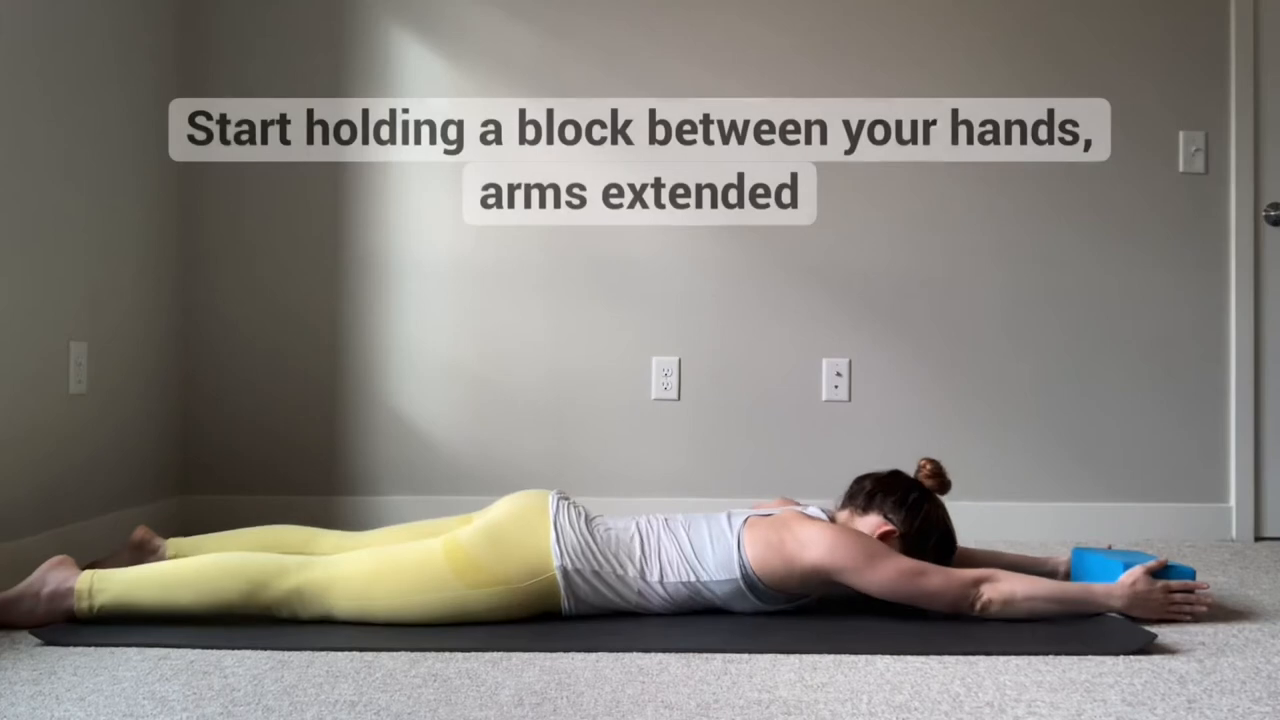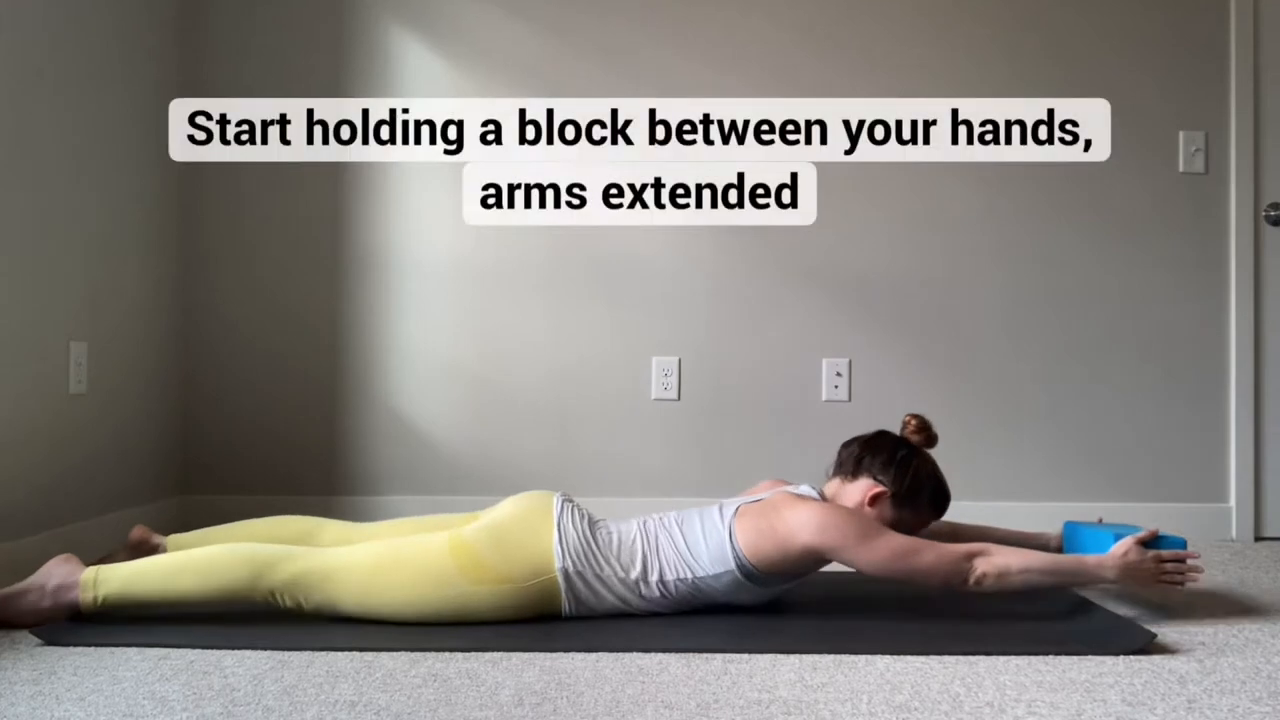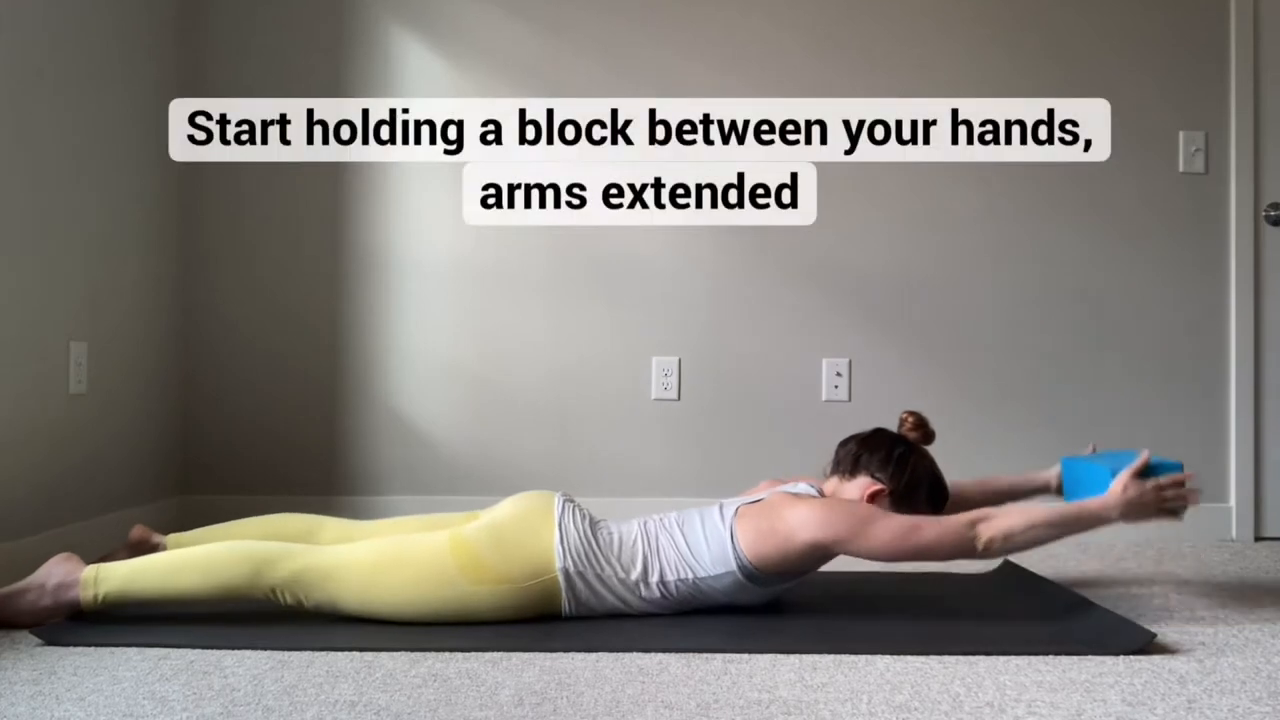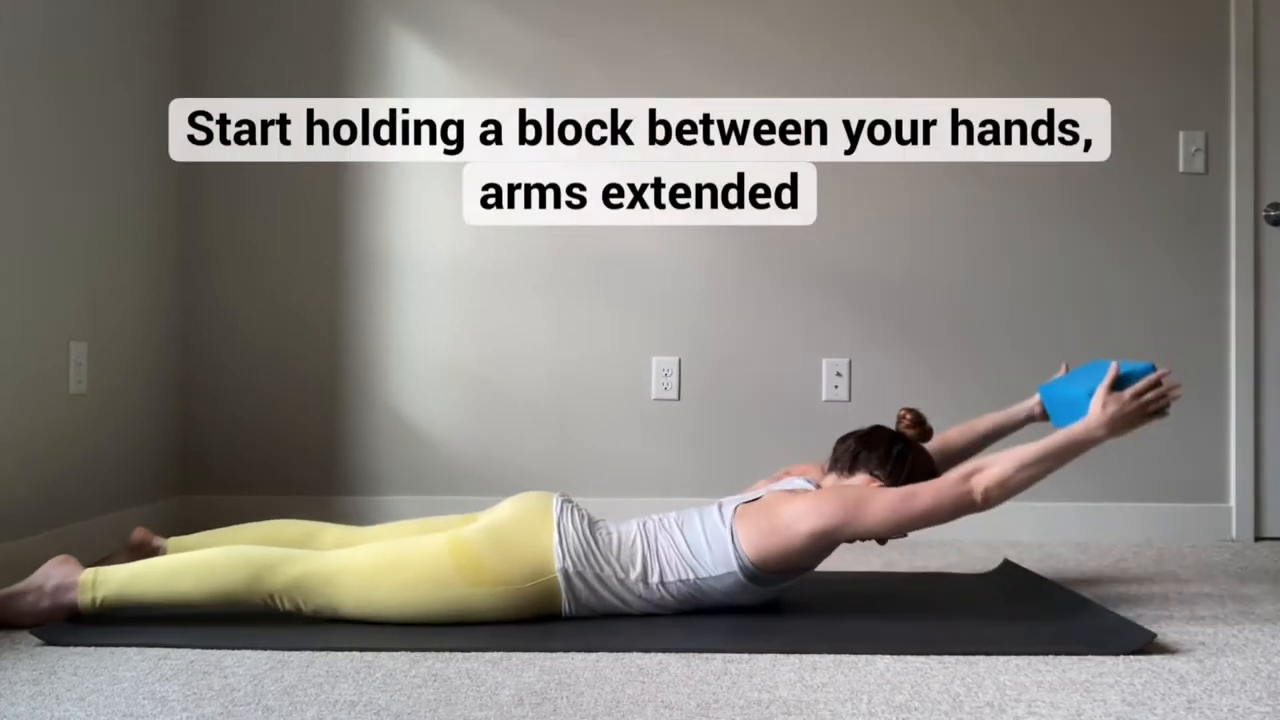
dt=0.4s
person 1, frame 1
left shoulder: (808, 520)
right shoulder: (824, 549)
left elbow: (948, 551)
right elbow: (969, 594)
left wrist: (1068, 558)
right wrist: (1111, 599)
left hip: (539, 528)
right hip: (535, 565)
left knee: (337, 549)
right knee: (311, 588)
left ankle: (165, 550)
person 1, frame 2
left shoulder: (799, 494)
right shoulder: (819, 529)
left elbow: (937, 532)
right elbow: (964, 573)
left wrist: (1063, 534)
right wrist: (1103, 575)
left hip: (540, 527)
right hip: (538, 569)
left knee: (335, 542)
right knee: (307, 583)
left ankle: (158, 548)
person 1, frame 3
left shoulder: (806, 489)
right shoulder: (823, 523)
left elbow: (943, 499)
right elbow: (970, 539)
left wrist: (1061, 475)
right wrist: (1108, 509)
left hip: (541, 525)
right hip: (539, 567)
left knee: (336, 543)
right knee: (308, 580)
left ankle: (160, 549)
person 1, frame 4
left shoulder: (810, 479)
right shoulder: (822, 515)
left elbow: (927, 459)
right elbow: (968, 494)
left wrist: (1034, 407)
right wrist: (1095, 430)
left hip: (539, 530)
right hip: (539, 570)
left knee: (336, 541)
right knee: (306, 585)
left ankle: (162, 550)
